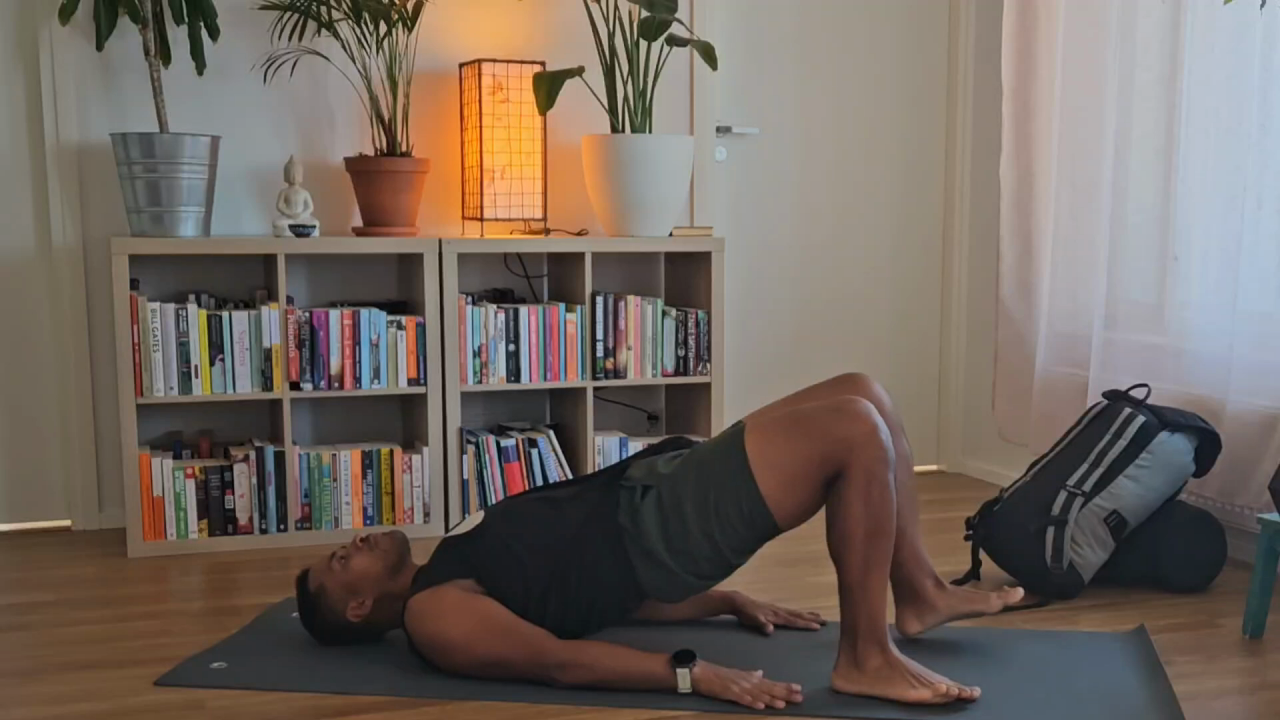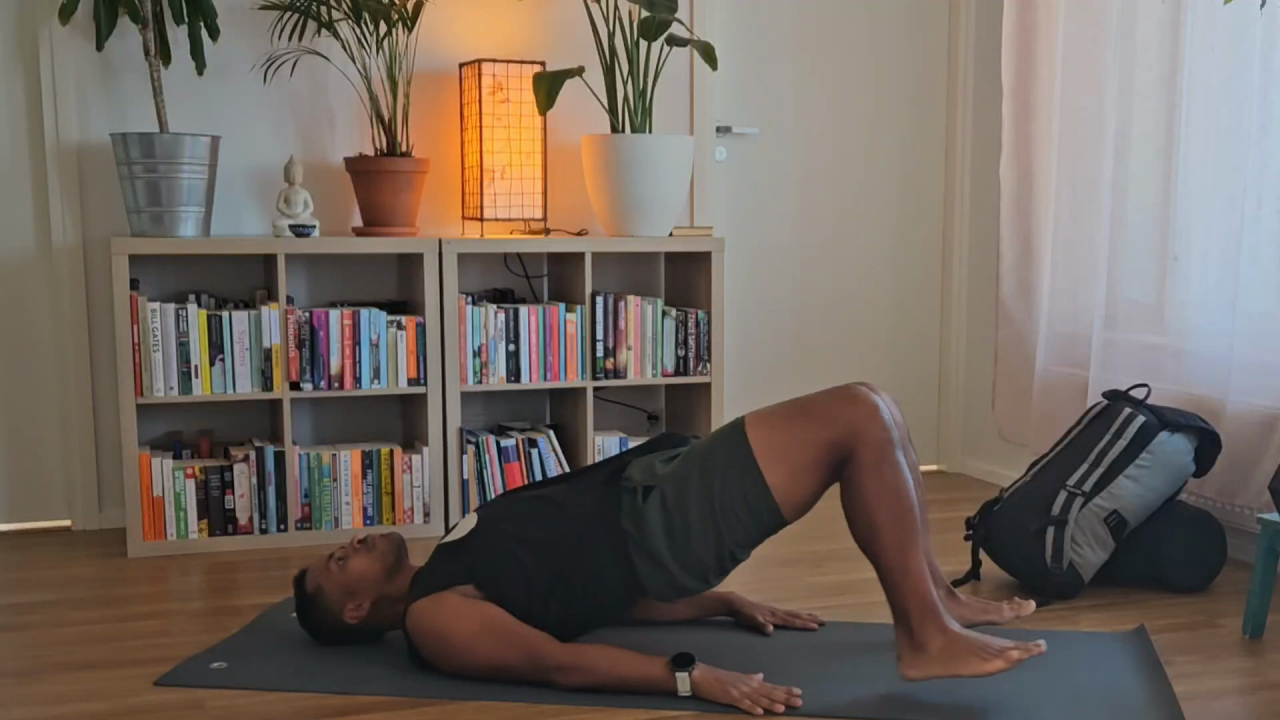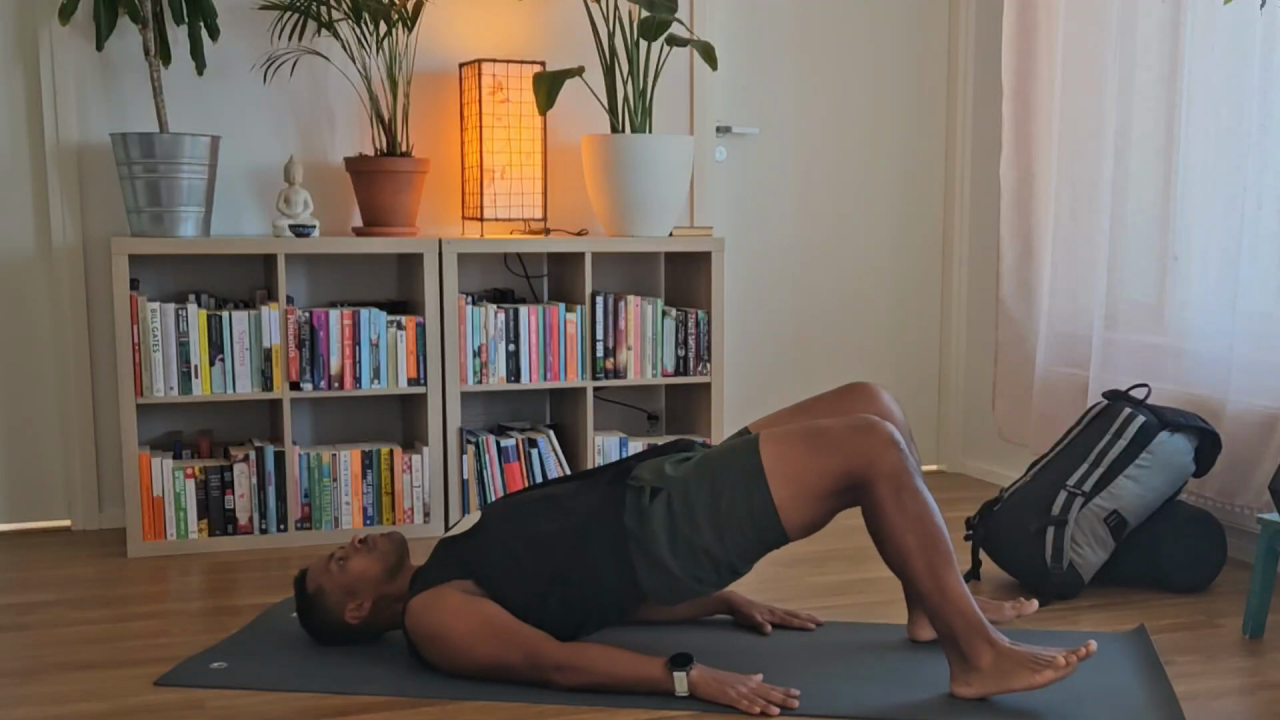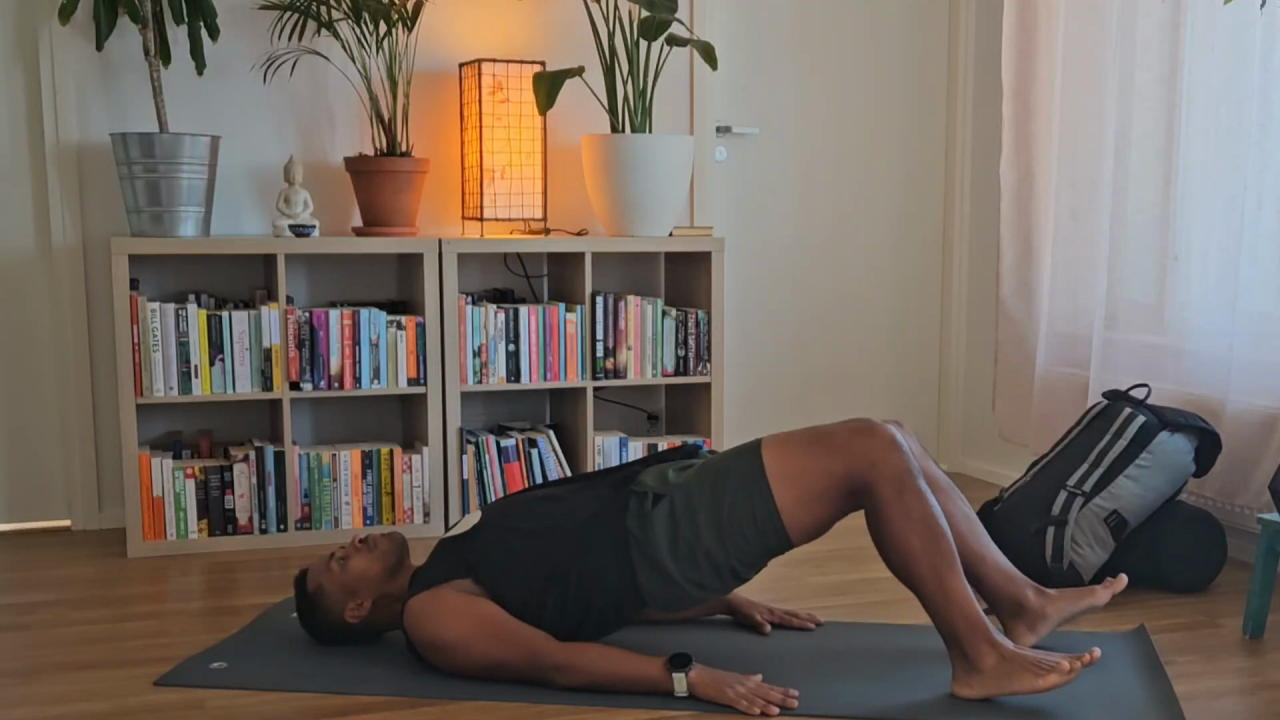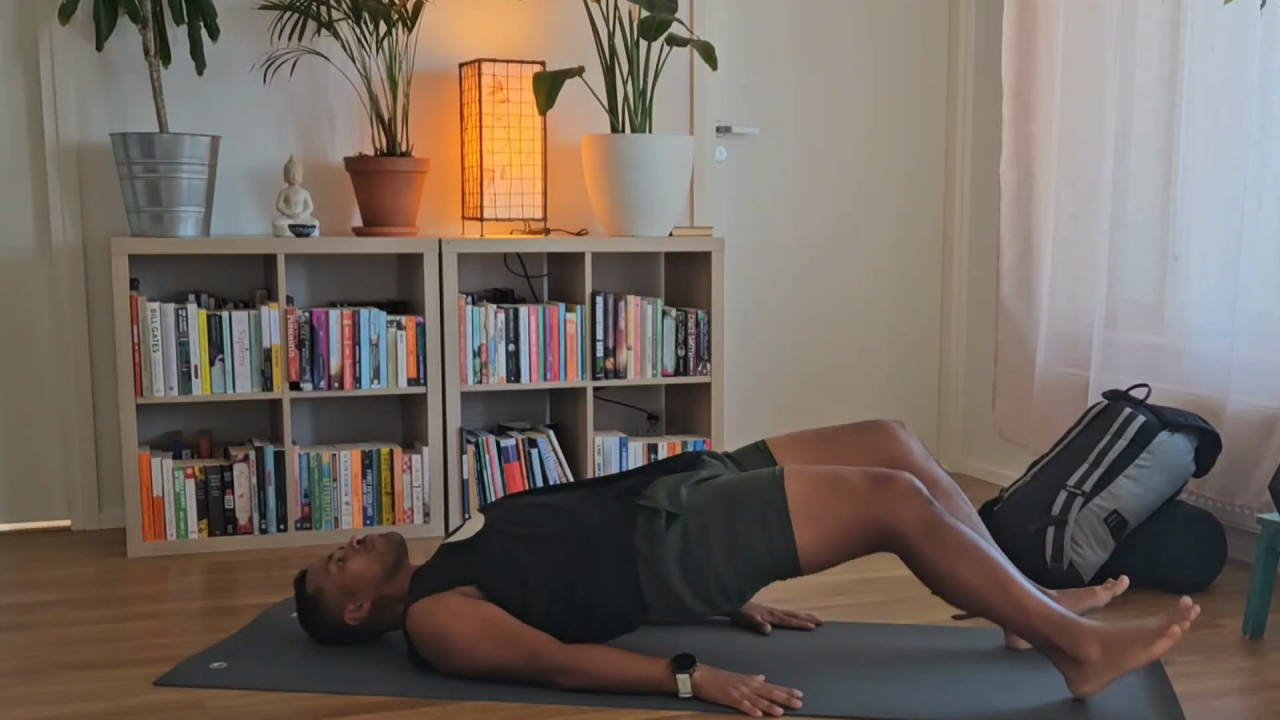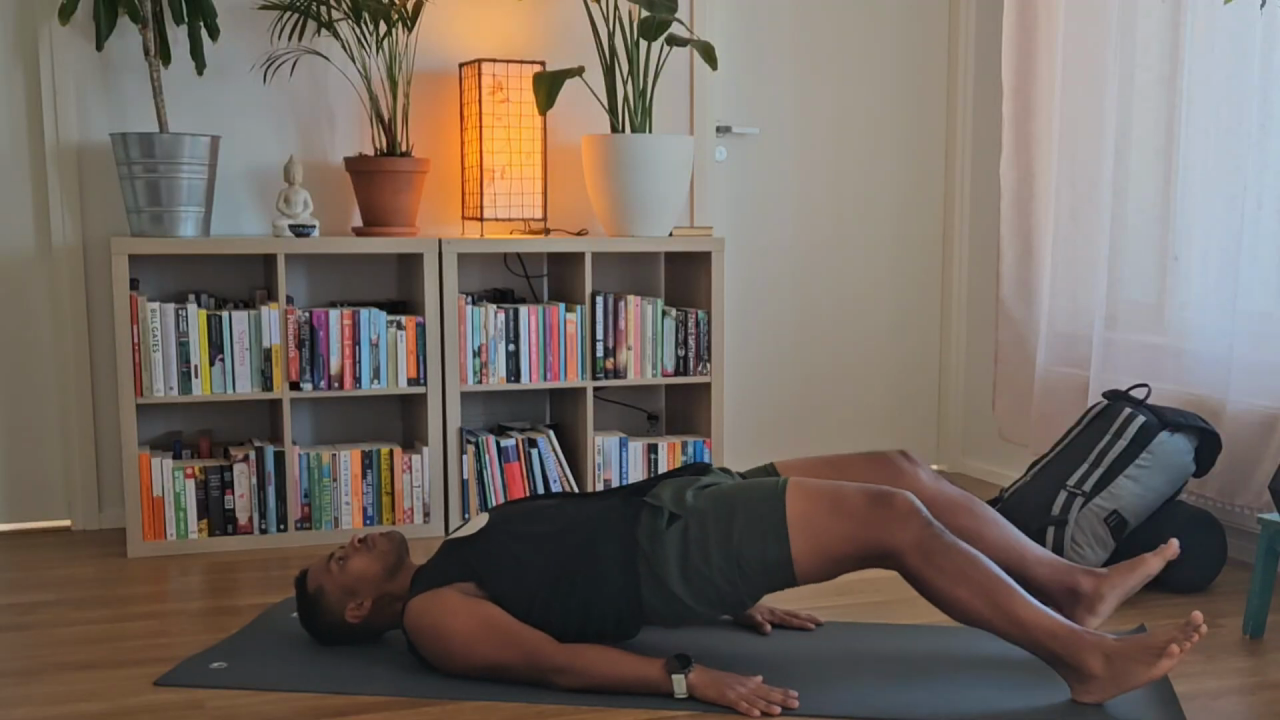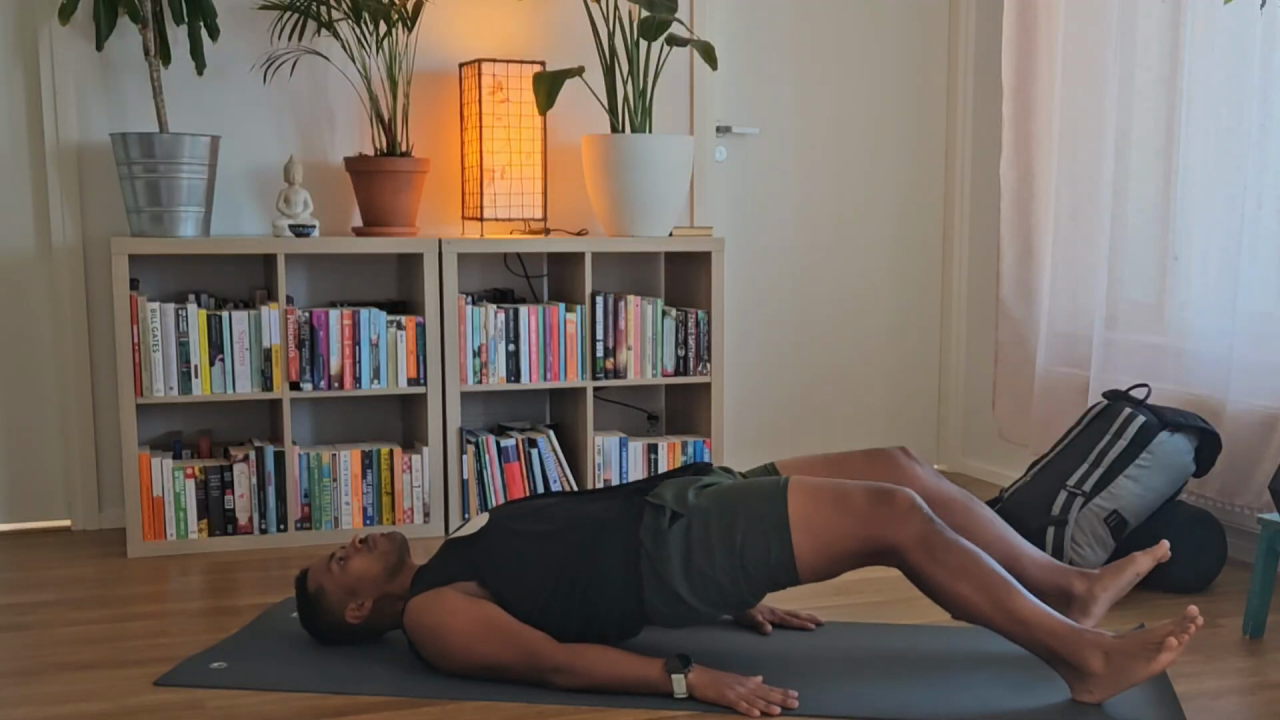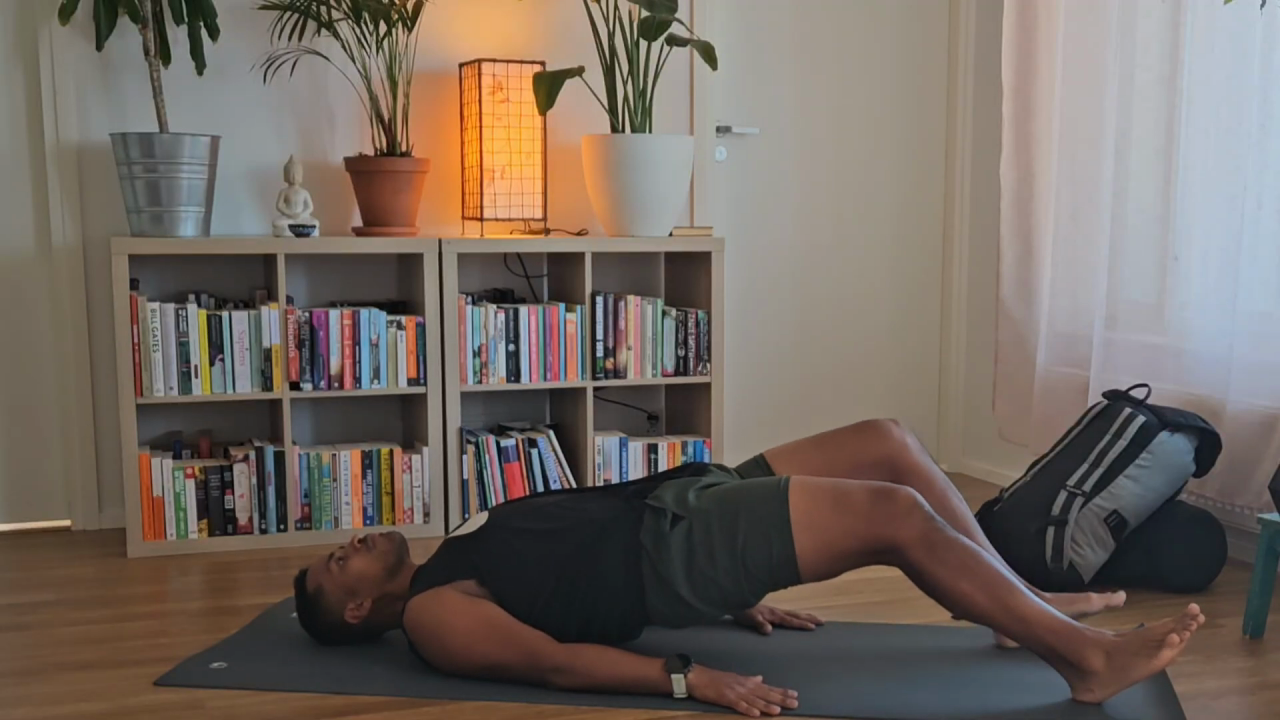
dt=0.4s
person 1, frame 1
left shoulder: (455, 573)
right shoulder: (433, 617)
right elbow: (557, 661)
left wrist: (730, 602)
right wrist: (696, 673)
left hip: (647, 503)
right hip: (656, 526)
left knee: (862, 397)
right knee: (854, 429)
left ankle: (920, 594)
right ankle: (866, 656)
person 1, frame 2
left shoulder: (450, 572)
right shoulder: (432, 619)
left wrist: (728, 603)
left hip: (654, 484)
right hip: (658, 520)
left knee: (863, 408)
right knee: (862, 417)
left ankle: (931, 595)
right ankle: (930, 639)
person 1, frame 3
left shoulder: (452, 571)
right shoulder: (433, 618)
left wrist: (727, 601)
left hip: (657, 497)
right hip: (664, 524)
left knee: (870, 404)
right knee: (872, 448)
left ankle: (933, 604)
person 1, frame 4
left shoulder: (454, 570)
right shoulder: (431, 617)
left wrist: (730, 602)
left hip: (662, 496)
right hip: (664, 528)
left knee: (885, 443)
right knee: (875, 451)
left ankle: (1022, 603)
person 1, frame 5
left shoulder: (454, 568)
right shoulder: (433, 621)
left wrist: (731, 599)
left hip: (674, 496)
right hip: (673, 539)
left knee: (887, 442)
right knee: (895, 506)
left ankle: (1033, 602)
person 1, frame 6
left shoulder: (457, 566)
right shoulder: (433, 618)
left wrist: (736, 601)
left hip: (675, 505)
right hip: (673, 545)
left knee: (908, 477)
right knee: (894, 517)
left ankle: (1080, 588)
person 1, frame 7
left shoulder: (455, 570)
right shoulder: (434, 617)
left wrist: (738, 600)
left hip: (676, 507)
right hip: (674, 547)
left knee: (901, 472)
right knee: (897, 517)
left ankle: (1070, 590)
person 1, frame 8
left shoulder: (458, 565)
right shoulder: (432, 616)
left wrist: (735, 597)
left hip: (674, 508)
right hip: (674, 548)
left knee: (888, 442)
right knee: (898, 516)
left ankle: (1025, 604)
